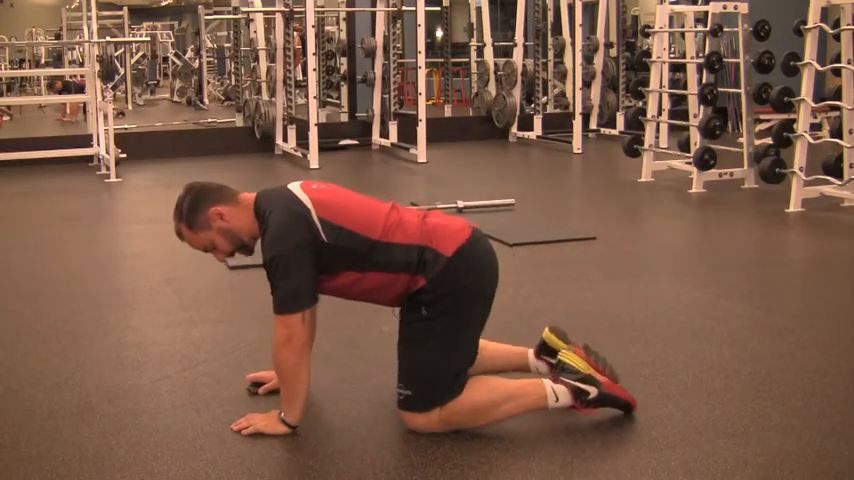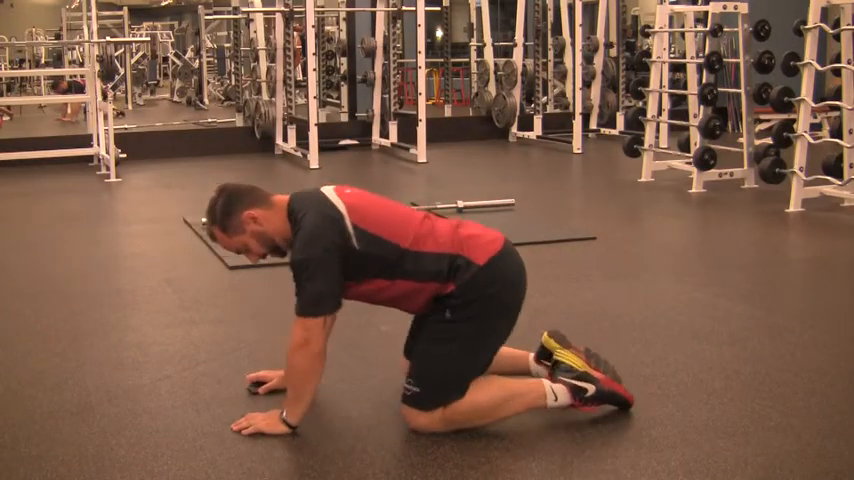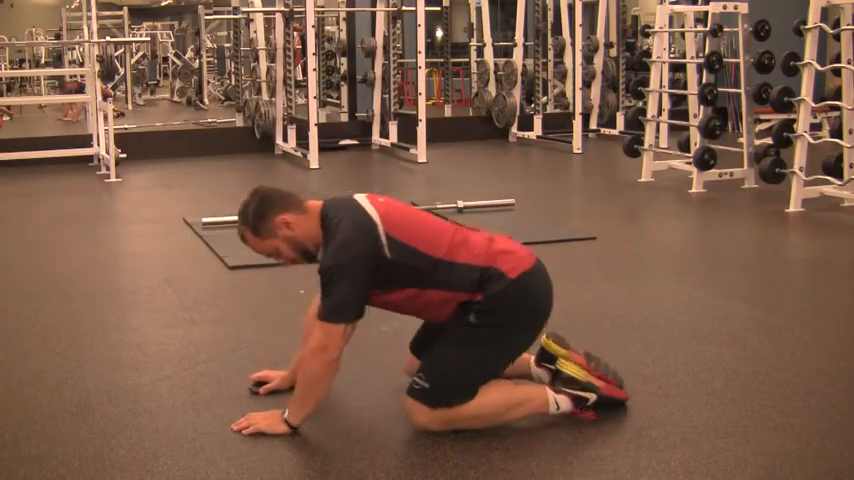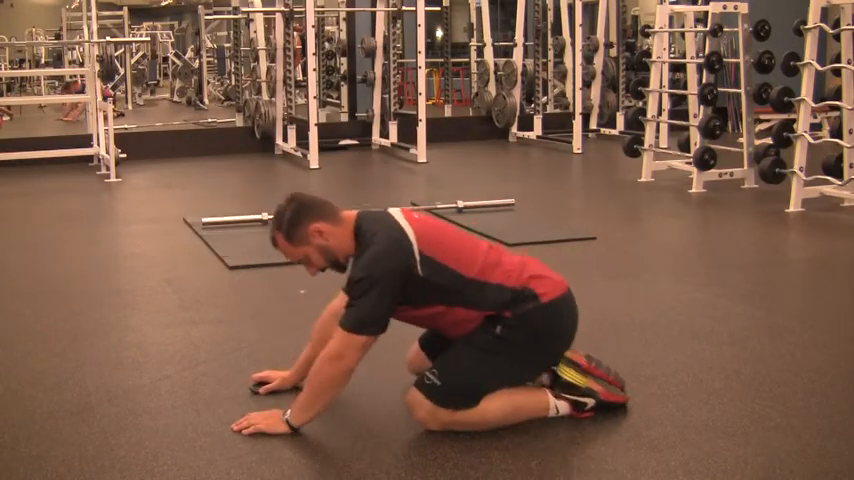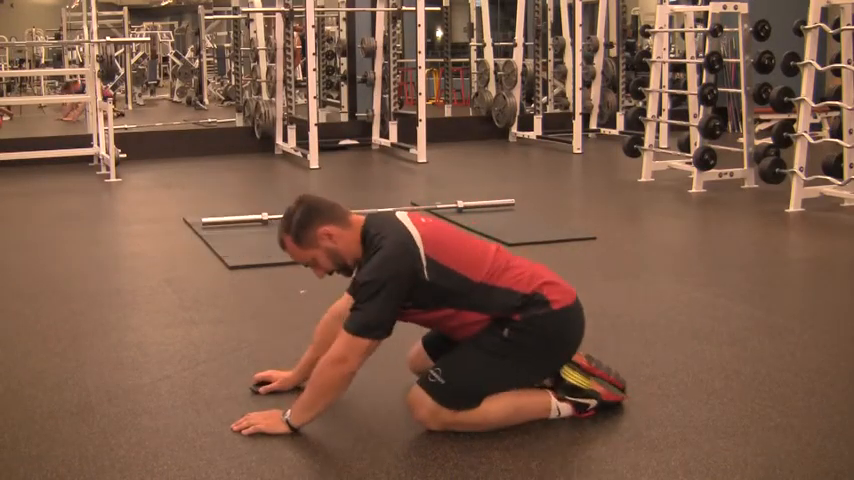
dt=0.4s
person 1, frame 1
left shoulder: (283, 232)
right shoulder: (283, 206)
left elbow: (291, 336)
right elbow: (304, 308)
left wrist: (288, 416)
right wrist: (290, 373)
left hip: (452, 271)
right hip: (456, 253)
left knee: (422, 412)
right knee: (435, 360)
left ankle: (565, 387)
right ankle: (543, 357)
person 1, frame 2
left shoulder: (313, 235)
right shoulder: (312, 208)
left elbow: (310, 340)
right elbow: (317, 315)
left wrist: (288, 417)
right wrist: (292, 373)
left hip: (483, 282)
right hip: (482, 263)
left knee: (424, 412)
right knee: (419, 366)
left ankle: (564, 388)
right ankle: (544, 360)
person 1, frame 3
left shoulder: (347, 242)
right shoulder: (341, 215)
left elbow: (327, 347)
right elbow: (323, 311)
left wrist: (290, 419)
right wrist: (293, 374)
left hip: (510, 293)
right hip: (505, 277)
left knee: (426, 410)
right knee: (418, 367)
left ankle: (566, 393)
right ankle: (543, 363)
person 1, frame 4
left shoulder: (382, 254)
right shoulder: (373, 227)
left elbow: (342, 356)
right elbow: (338, 313)
left wrist: (291, 419)
right wrist: (295, 374)
left hip: (538, 314)
right hip: (526, 299)
left knee: (428, 408)
right knee: (419, 362)
left ankle: (568, 397)
right ankle: (547, 367)
person 1, frame 5
left shoulder: (389, 258)
right shoulder: (381, 231)
left elbow: (344, 359)
right elbow: (342, 314)
left wrist: (291, 420)
right wrist: (297, 375)
left hip: (545, 319)
right hip: (533, 304)
left knee: (429, 407)
right knee: (421, 361)
left ankle: (569, 398)
right ankle: (551, 368)
